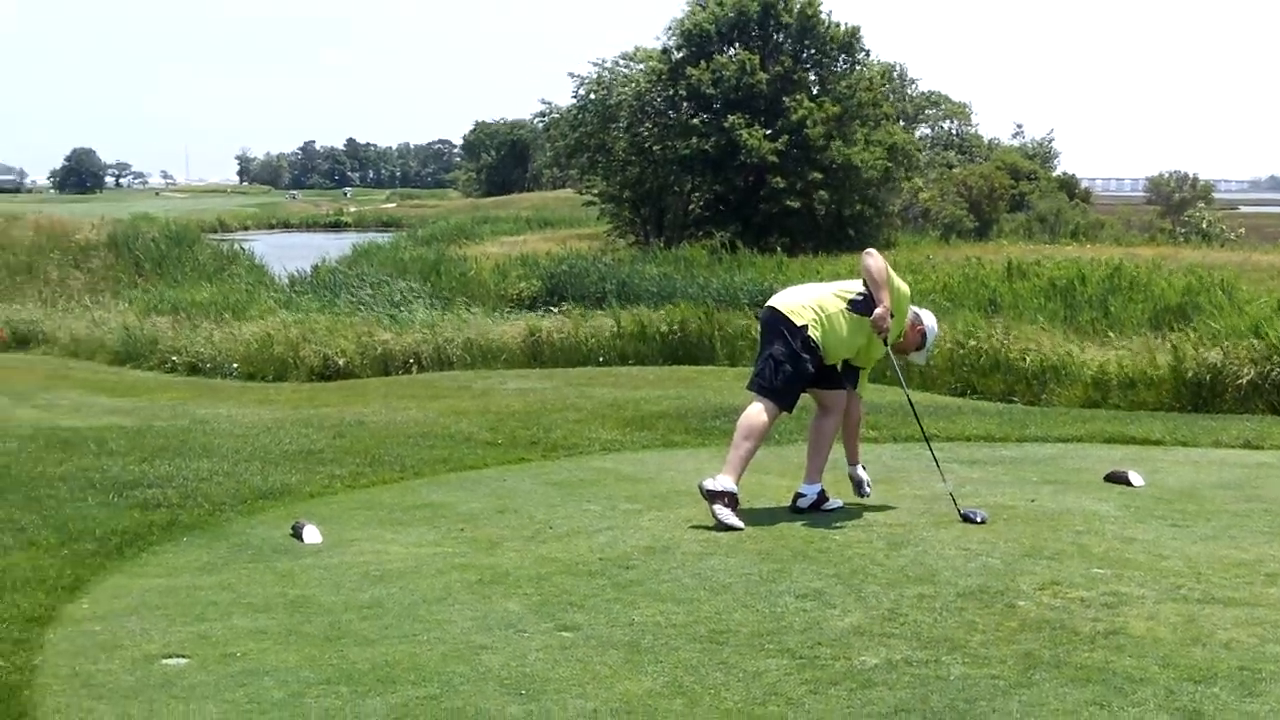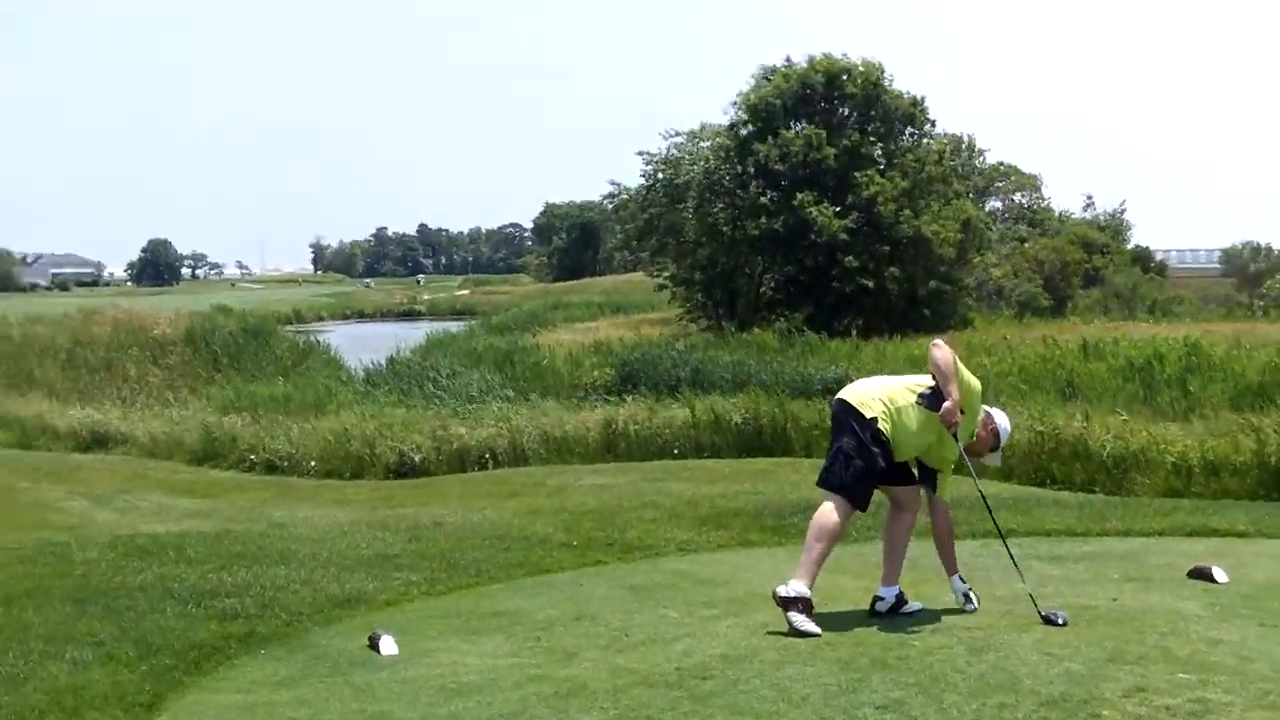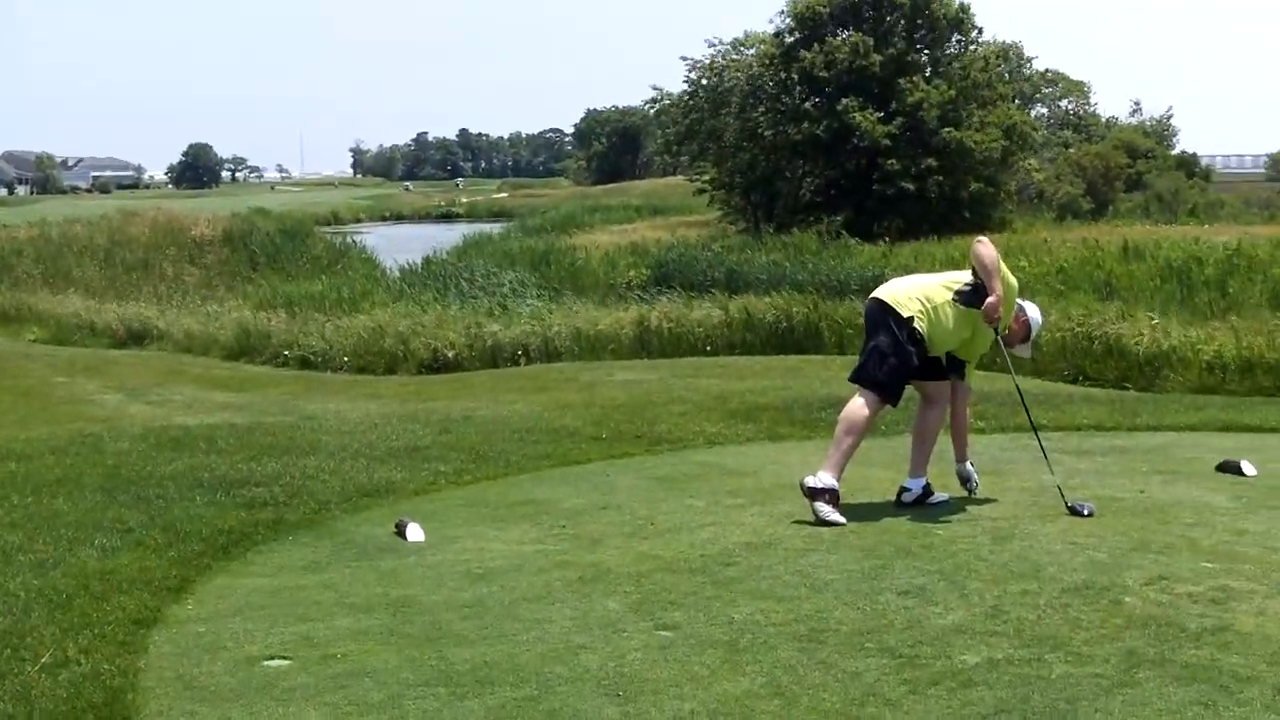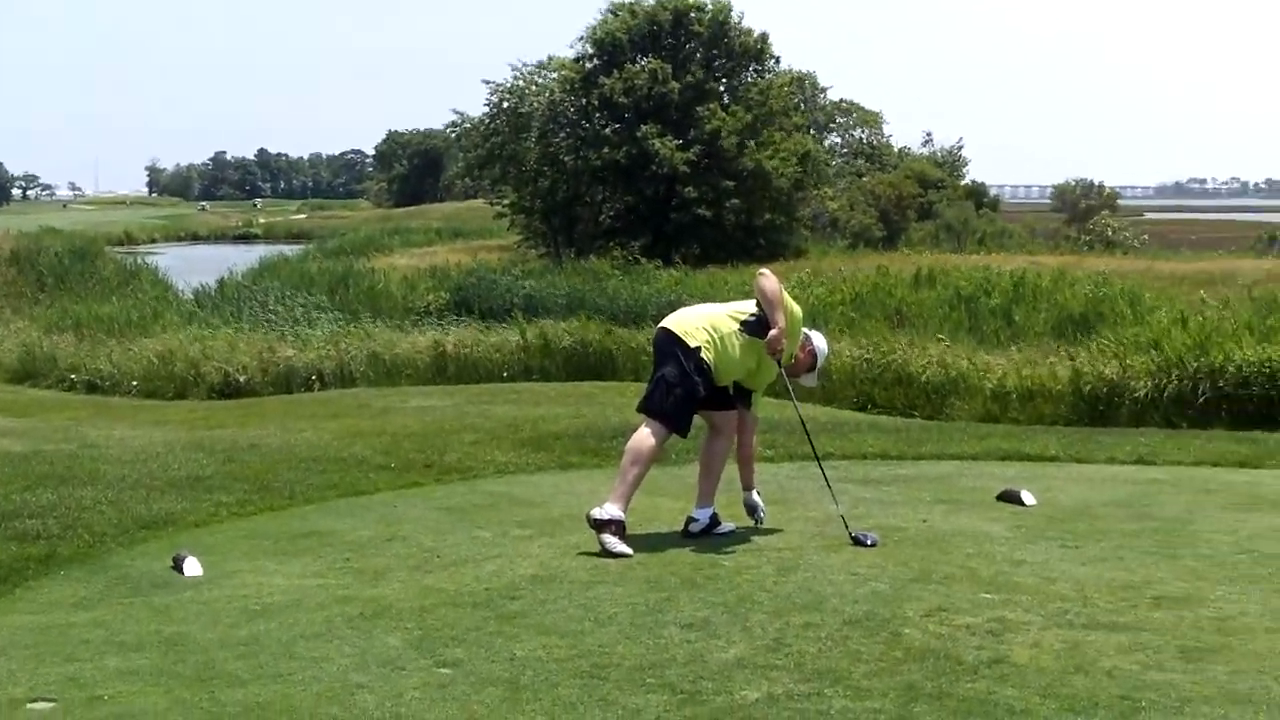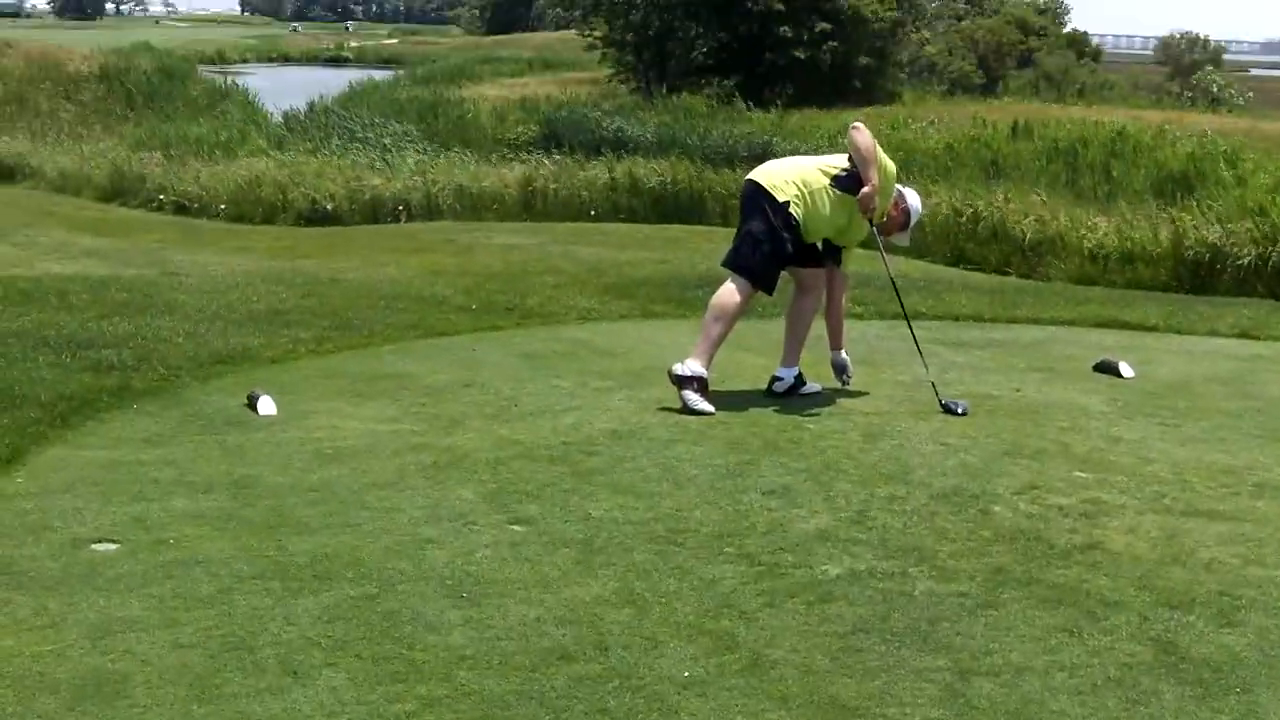
dt=1s
person 1, frame 1
left shoulder: (869, 350)
right shoulder: (900, 299)
left elbow: (851, 408)
right elbow: (870, 256)
left wrist: (854, 466)
right wrist: (883, 307)
right hip: (794, 317)
left knee: (835, 402)
right knee: (770, 403)
left ankle: (810, 492)
right ankle: (722, 488)
person 1, frame 2
left shoulder: (943, 452)
right shoulder: (971, 396)
left elbow: (939, 515)
right elbow: (938, 346)
left wrist: (955, 578)
right wrist: (952, 400)
right hip: (864, 410)
left knee: (907, 500)
right knee: (842, 502)
left ankle: (888, 596)
right ankle: (796, 592)
person 1, frame 3
left shoulder: (974, 341)
right shoulder: (1008, 288)
left elbow: (958, 404)
right elbow: (980, 244)
left wrist: (963, 462)
right wrist: (995, 295)
right hip: (899, 308)
left knee: (939, 394)
right knee: (873, 396)
left ankle: (915, 486)
right ankle: (824, 484)
person 1, frame 4
left shoulder: (762, 370)
right shoulder: (793, 320)
left elbow: (745, 434)
right elbow: (763, 276)
left wrist: (749, 492)
right wrist: (778, 327)
right hip: (687, 338)
left knee: (726, 424)
right knee: (659, 427)
left ankle: (702, 516)
right ankle: (610, 514)
person 1, frame 5
left shoulder: (852, 228)
right shoulder: (887, 176)
left elbow: (834, 293)
right elbow: (857, 129)
left wrist: (837, 351)
right wrist: (871, 185)
right hip: (776, 192)
left knee: (813, 283)
right knee: (745, 284)
left ankle: (787, 376)
right ankle: (692, 371)
